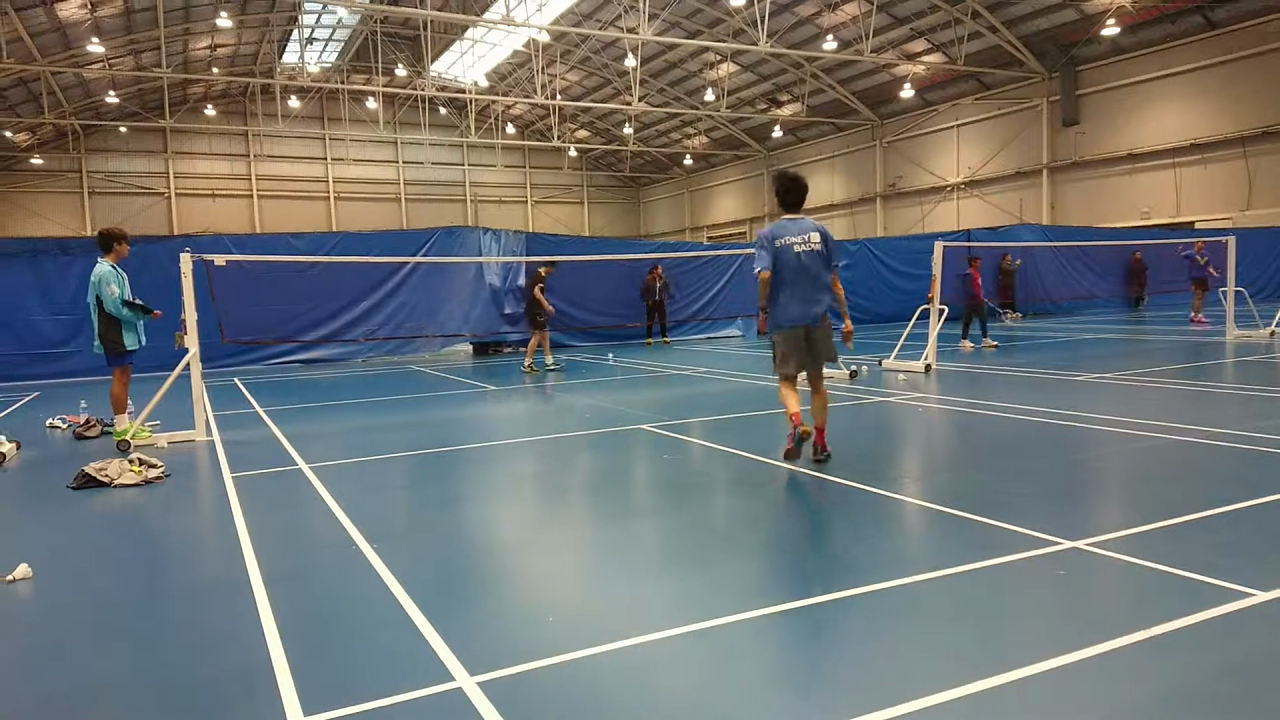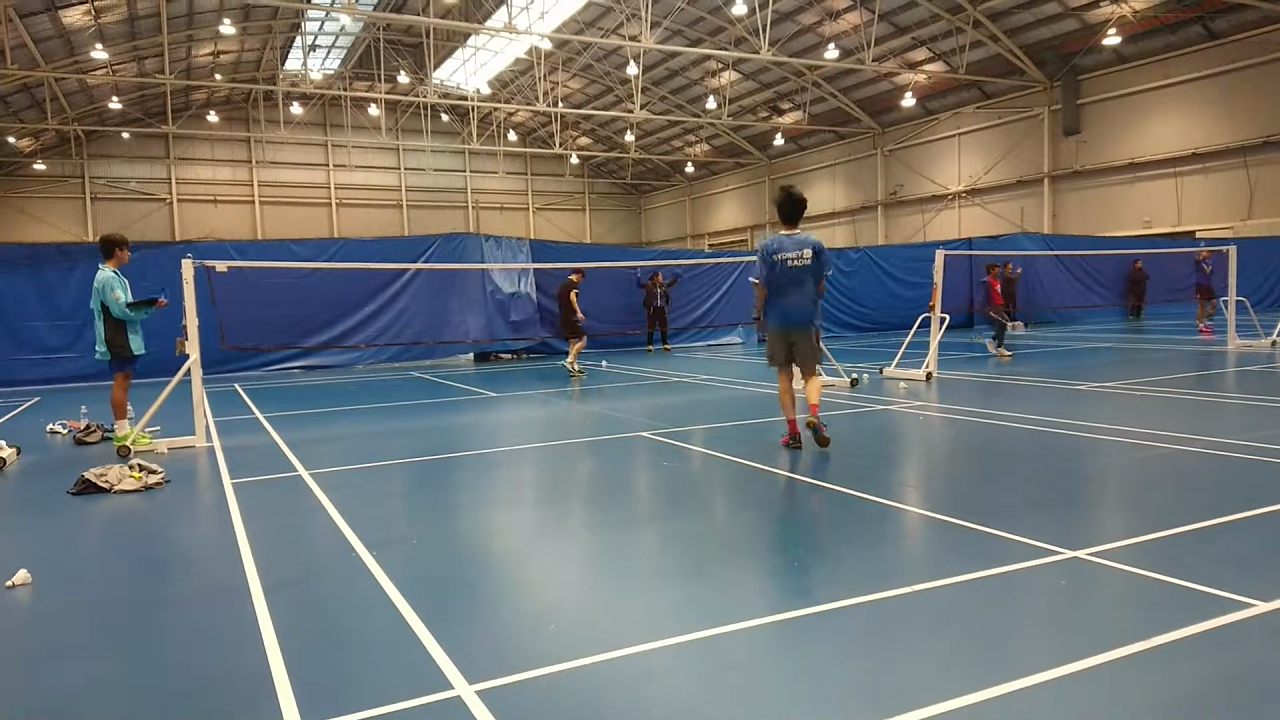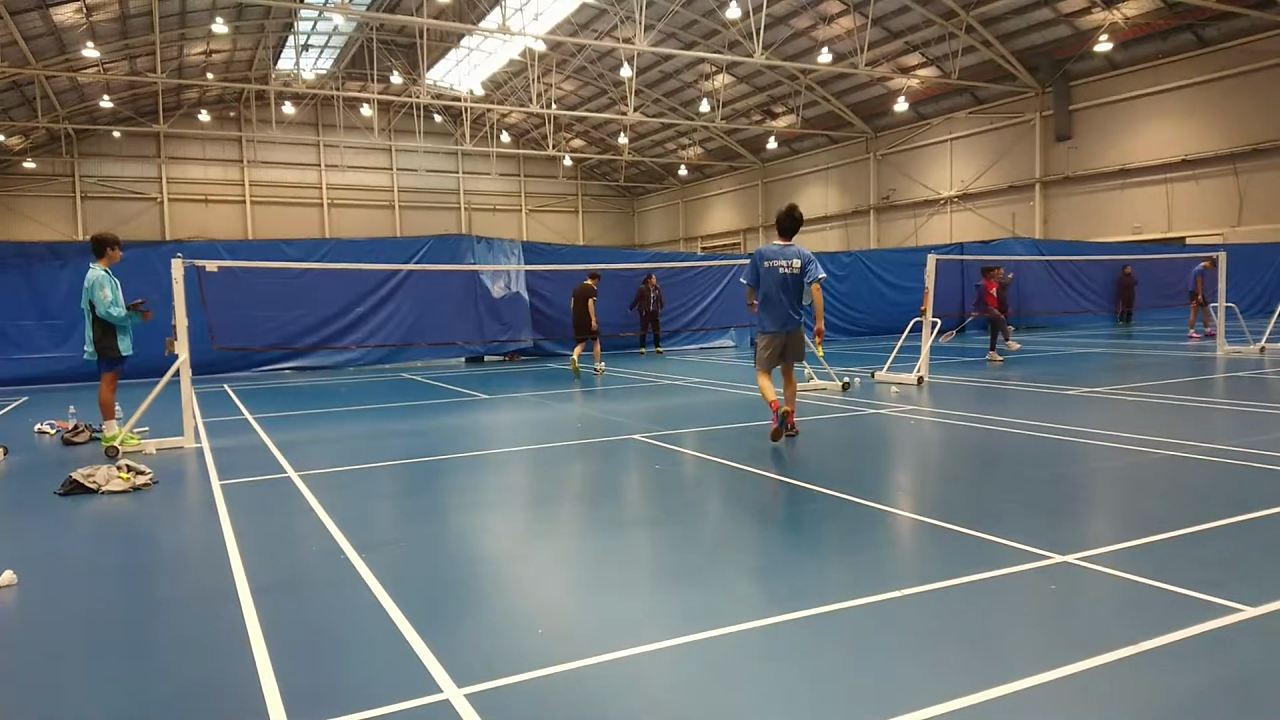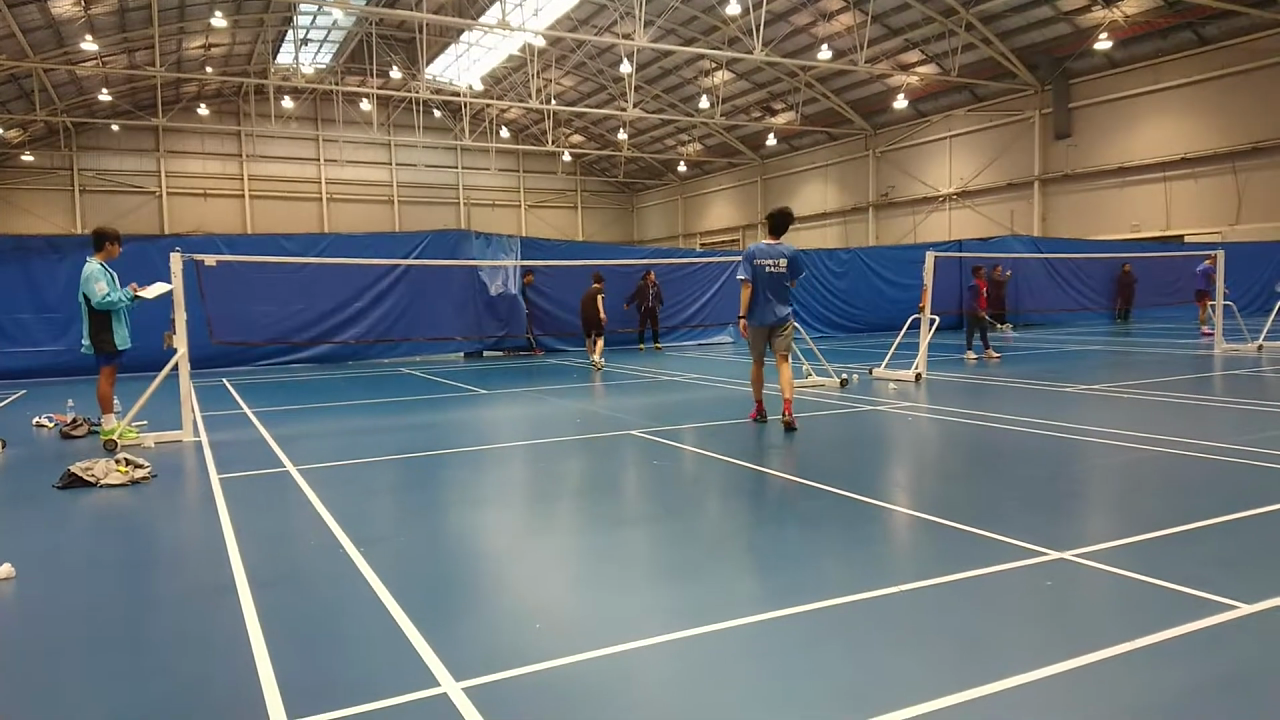
dt=0.4s
person 1, frame 1
left shoulder: (768, 235)
right shoulder: (821, 232)
left elbow: (764, 276)
right elbow: (834, 281)
left wrist: (763, 310)
right wrist: (846, 318)
left hip: (785, 319)
right hip: (819, 317)
left knee: (787, 382)
right knee: (817, 381)
left ankle: (797, 426)
right ankle: (820, 443)
person 1, frame 2
left shoulder: (768, 246)
right shoulder: (815, 244)
left elbow: (762, 288)
right elbow: (821, 285)
left wrist: (759, 312)
left hip: (778, 322)
right hip: (807, 321)
left knee: (784, 376)
right knee: (810, 375)
left ankle: (792, 431)
right ankle: (814, 416)
person 1, frame 3
left shoulder: (761, 254)
right shoulder: (805, 256)
left elbow: (750, 289)
right elbow: (816, 288)
left wrist: (752, 303)
right wrist: (820, 322)
left hip: (768, 326)
right hip: (793, 325)
left knee: (763, 375)
right knee: (787, 372)
left ankle: (778, 410)
right ankle: (790, 422)
person 1, frame 4
left shoulder: (751, 252)
right shoulder: (792, 253)
left elbow: (746, 286)
left wrist: (742, 316)
left hip: (757, 318)
right hip: (782, 317)
left knee: (757, 362)
right knee: (783, 363)
left ankle: (759, 409)
right ankle: (787, 411)
person 2, frame 1
left shoulder: (113, 270)
right shoulder: (105, 272)
right elbow: (114, 307)
left wrist: (137, 306)
right wrist: (143, 314)
left hip: (123, 333)
right hip: (115, 335)
left knee: (124, 377)
right knee: (120, 378)
left ankle: (124, 422)
right ankle: (121, 427)
person 2, frame 2
left shoulder: (112, 276)
right shoulder: (108, 278)
right elbow: (122, 311)
left wrist: (147, 306)
right wrist: (151, 307)
left hip: (124, 339)
right hip: (118, 341)
left knee: (124, 383)
right knee: (121, 383)
left ankle: (124, 428)
right ankle: (122, 433)
person 2, frame 3
left shoulder: (103, 275)
right shoulder: (99, 277)
right elbow: (106, 311)
left wrist: (130, 308)
right wrist: (136, 315)
left hip: (113, 339)
right hip: (107, 340)
left knee: (111, 383)
right knee: (108, 383)
left ankle: (112, 429)
right ankle: (110, 433)
person 2, frame 4
left shoulder: (102, 269)
right shoulder: (94, 270)
right elbow: (101, 301)
left wrist: (131, 294)
right wrist: (126, 293)
left hip: (113, 333)
right hip: (105, 334)
left knee: (110, 377)
right knee: (106, 377)
left ankle: (110, 422)
right ankle: (108, 426)
